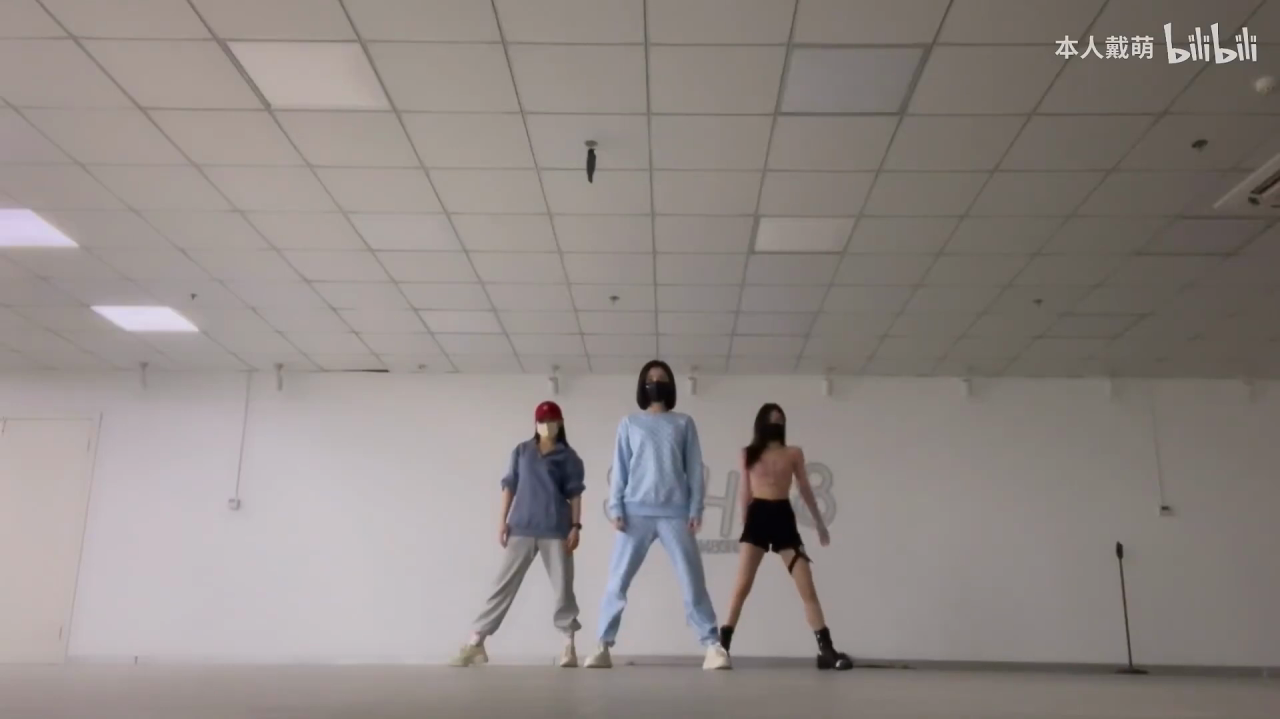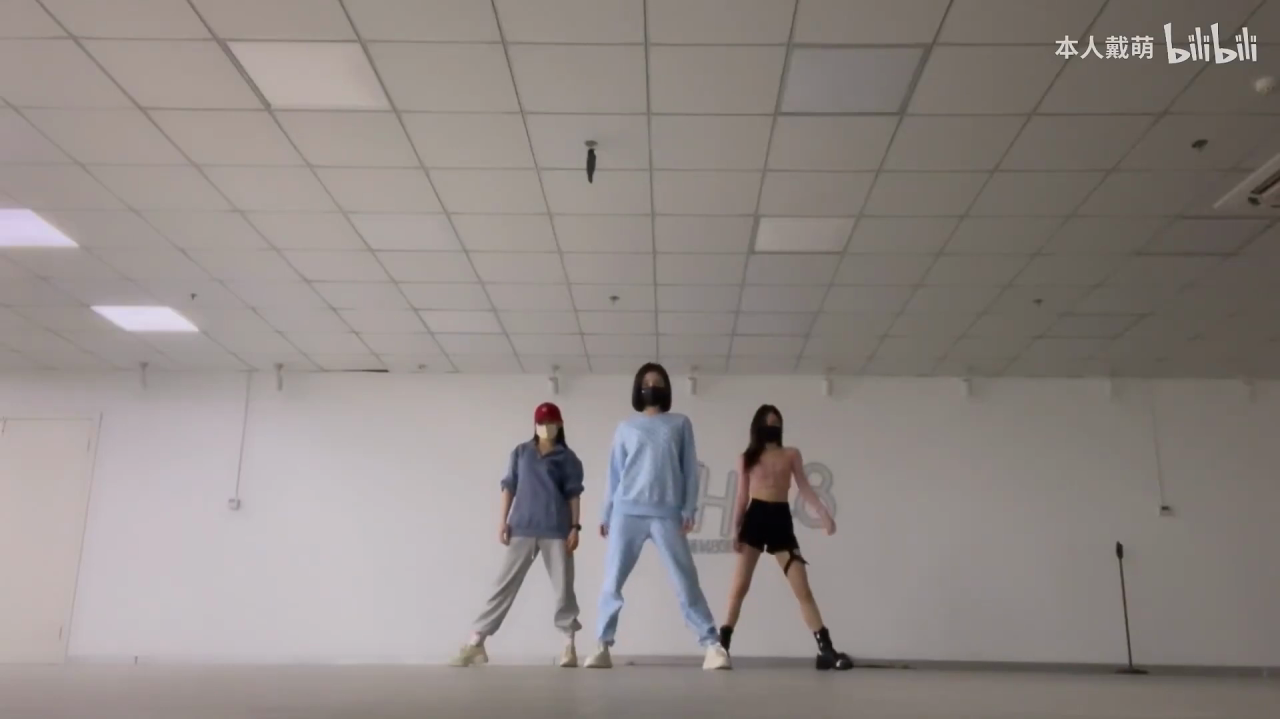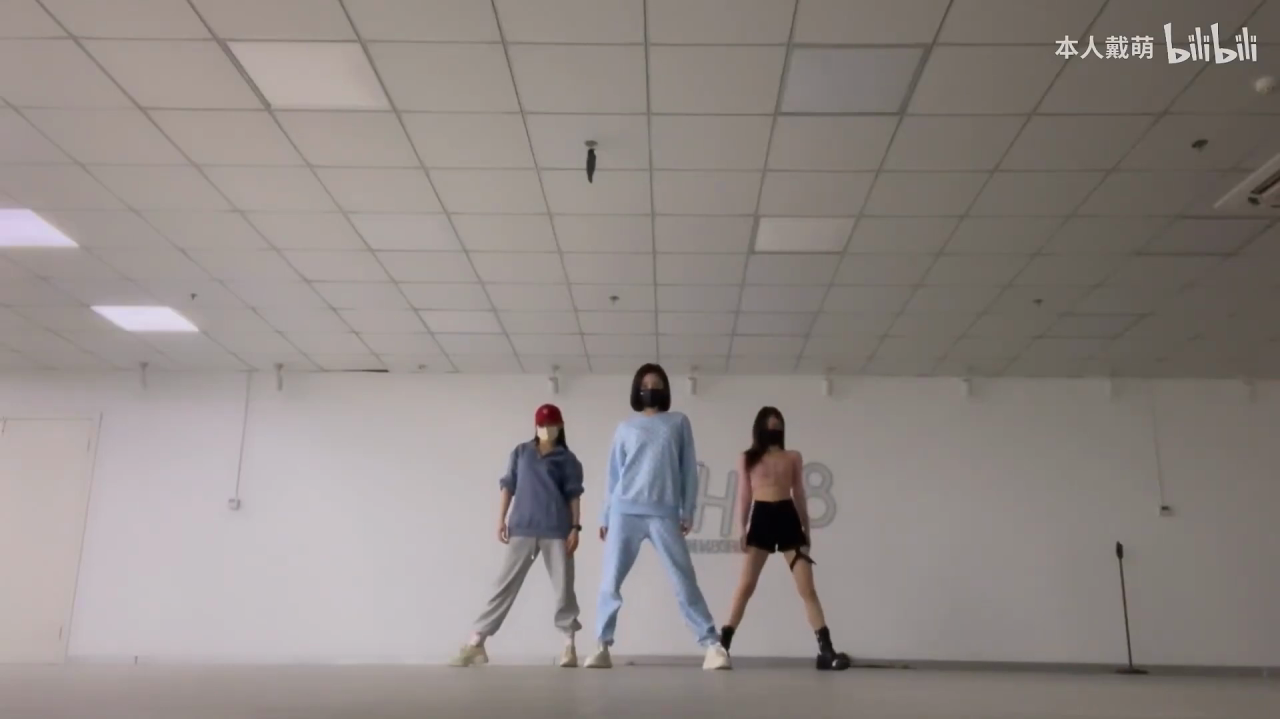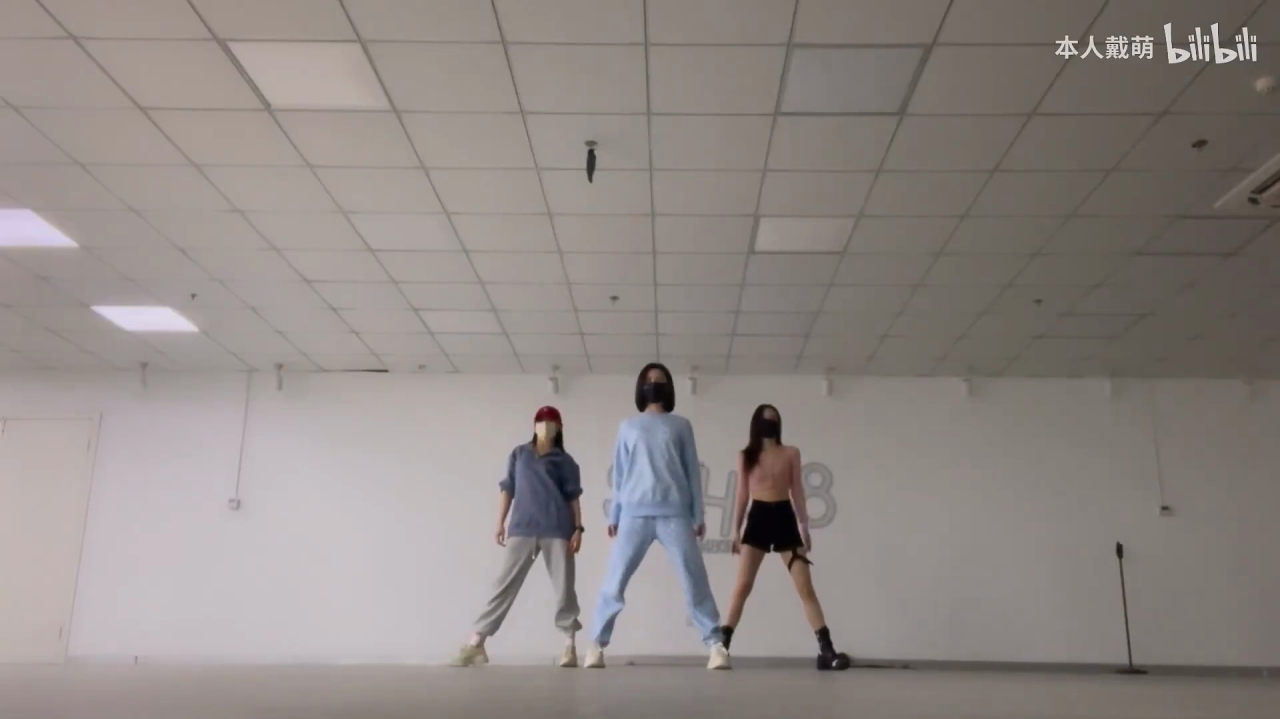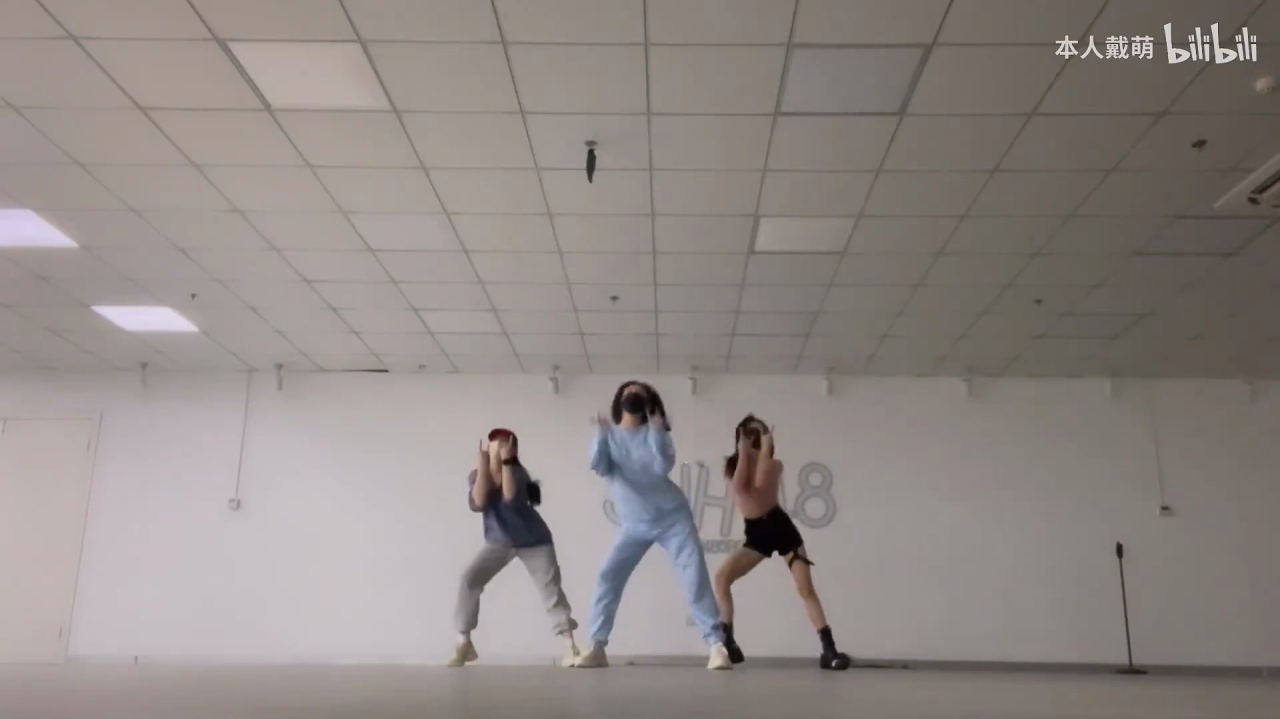
dt=0.7s
person 1, frame 1
left shoulder: (684, 423)
right shoulder: (629, 424)
left elbow: (694, 468)
right elbow: (620, 468)
left wrist: (696, 509)
right wrist: (616, 507)
left hip: (675, 513)
right hip: (636, 512)
left knee: (693, 581)
right knee: (617, 580)
left ankle: (713, 646)
right ankle: (603, 646)
person 1, frame 2
left shoulder: (680, 424)
right shoulder: (626, 427)
left elbow: (690, 469)
right elbow: (615, 473)
left wrist: (689, 511)
right wrist: (606, 514)
left hip: (666, 514)
right hip: (627, 512)
left knee: (686, 581)
right knee: (612, 581)
left ankle: (712, 645)
right ankle: (603, 646)
person 1, frame 3
left shoulder: (679, 423)
right shoulder: (625, 428)
left elbow: (688, 469)
right elbow: (614, 474)
left wrist: (688, 512)
right wrist: (605, 517)
left hip: (664, 514)
right hip: (625, 512)
left knee: (685, 580)
right knee: (610, 581)
left ankle: (712, 645)
right ankle: (602, 646)
person 1, frame 4
left shoulder: (681, 425)
right shoulder: (628, 426)
left elbow: (692, 470)
right elbow: (620, 473)
left wrist: (699, 515)
right wrist: (614, 515)
left hip: (674, 513)
right hip: (634, 513)
left knee: (694, 579)
right knee: (614, 580)
left ankle: (716, 644)
right ankle: (598, 645)
person 1, frame 5
left shoulder: (652, 433)
right shoulder: (608, 435)
left elbow: (664, 466)
right elbow: (597, 464)
left wrist: (658, 432)
right wrist: (601, 431)
left hip: (674, 518)
right hip: (634, 524)
left knee: (696, 579)
right knee: (608, 576)
left ankle: (717, 645)
right ankle: (597, 645)
person 2, frame 1
left shoulder: (794, 454)
right shoulder: (749, 455)
left elbow: (805, 489)
right elbow: (746, 492)
left wrist: (820, 522)
right wrist: (745, 524)
left hip: (784, 518)
right hip: (758, 518)
left knee: (807, 588)
right knee: (742, 586)
left ankle: (827, 650)
right ankle: (722, 647)
person 2, frame 2
left shoulder: (791, 455)
right shoulder: (747, 458)
left elbow: (804, 488)
right elbow: (742, 495)
left wrist: (824, 514)
right wrist: (735, 529)
left hip: (781, 520)
right hip: (754, 519)
left knee: (803, 589)
right knee: (739, 587)
left ankle: (826, 650)
right ankle: (722, 647)
person 2, frame 3
left shoulder: (793, 457)
right shoulder: (747, 458)
left elbow: (799, 494)
right elbow: (744, 495)
left wrist: (807, 530)
right wrist: (742, 528)
left hip: (788, 519)
right hip: (761, 520)
left knee: (807, 588)
right knee: (745, 587)
left ankle: (827, 651)
right ankle: (722, 646)
person 2, frame 4
left shoulder: (791, 453)
right shoulder: (746, 457)
left elbow: (797, 490)
right elbow: (742, 494)
left wrist: (804, 526)
right wrist: (736, 530)
left hip: (784, 519)
right hip: (758, 519)
left knee: (805, 588)
right knee: (742, 586)
left ankle: (827, 650)
right ankle: (722, 646)
person 2, frame 5
left shoulder: (775, 464)
right shoulder: (732, 465)
left elbow: (760, 482)
right elbow: (739, 488)
left wrist: (765, 448)
right wrist: (744, 452)
left hip: (781, 528)
right hip: (756, 534)
left knee: (806, 589)
right knee: (721, 578)
left ankle: (829, 650)
right ankle: (728, 643)
person 3, frame 1
left shoulder: (568, 456)
right shoulder: (521, 451)
left elbow: (575, 493)
right elbow: (509, 486)
left wrist: (575, 526)
right wrist: (503, 520)
left hip: (556, 529)
right hip: (522, 528)
left knee: (563, 586)
right knee: (505, 584)
left ankle: (569, 646)
right ankle: (475, 643)
person 3, frame 2
left shoulder: (567, 457)
right shoulder: (521, 452)
left elbow: (573, 494)
right elbow: (509, 487)
left wrist: (575, 527)
right wrist: (503, 520)
left hip: (556, 529)
right hip: (523, 527)
left knee: (563, 586)
right knee: (506, 583)
left ankle: (569, 646)
right ankle: (476, 643)
person 3, frame 3
left shoulder: (567, 459)
right shoulder: (521, 452)
left elbow: (573, 495)
right elbow: (508, 486)
left wrist: (575, 527)
right wrist: (502, 519)
left hip: (557, 529)
right hip: (522, 528)
left knee: (564, 586)
right knee: (506, 584)
left ankle: (569, 646)
right ankle: (475, 643)
person 3, frame 4
left shoulder: (565, 460)
right shoulder: (519, 454)
left elbow: (573, 496)
right elbow: (508, 489)
left wrist: (578, 529)
right wrist: (500, 522)
left hip: (557, 530)
right hip: (522, 529)
left knee: (564, 586)
right knee: (506, 584)
left ankle: (569, 646)
right ankle: (475, 644)
person 3, frame 5
left shoulder: (518, 474)
right shoulder: (476, 476)
left elbow: (510, 497)
right elbow: (478, 503)
left wrist: (505, 461)
right wrist: (483, 464)
left hip: (535, 541)
right hip: (498, 542)
left knee: (551, 588)
right knee: (469, 579)
left ankle: (570, 647)
right ankle: (464, 643)
